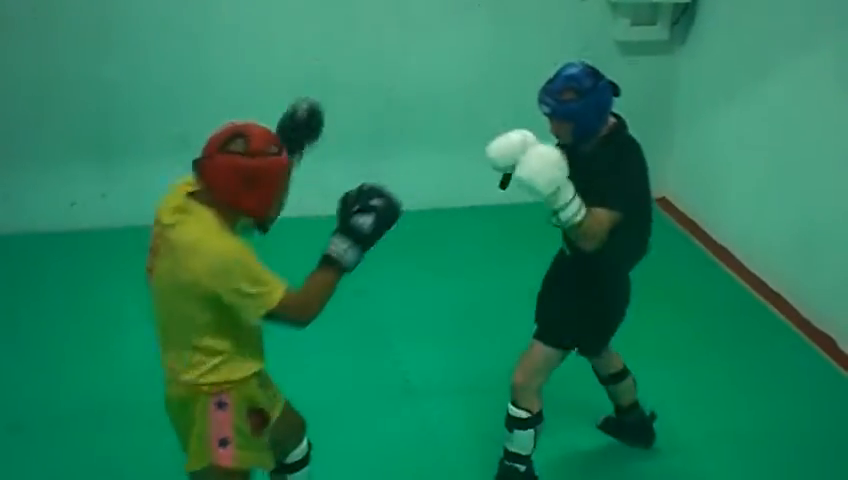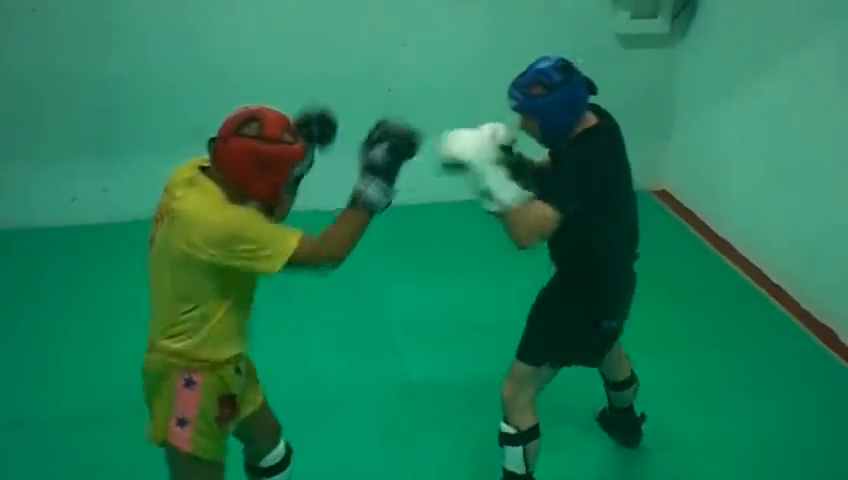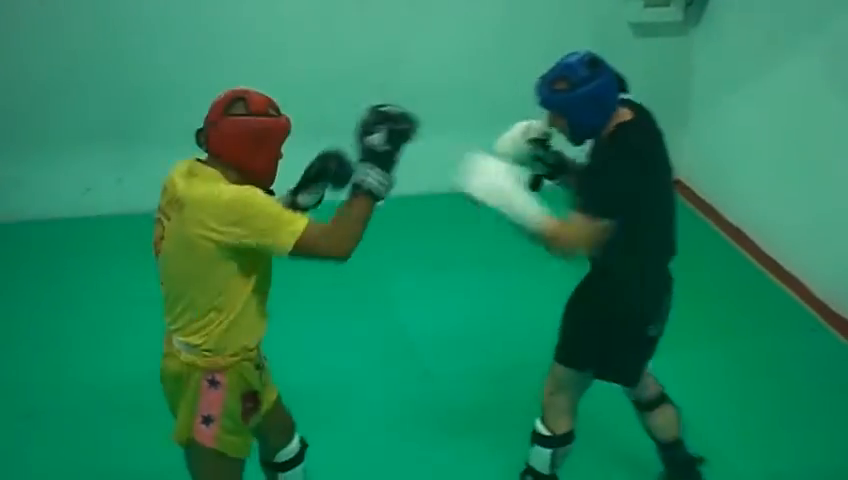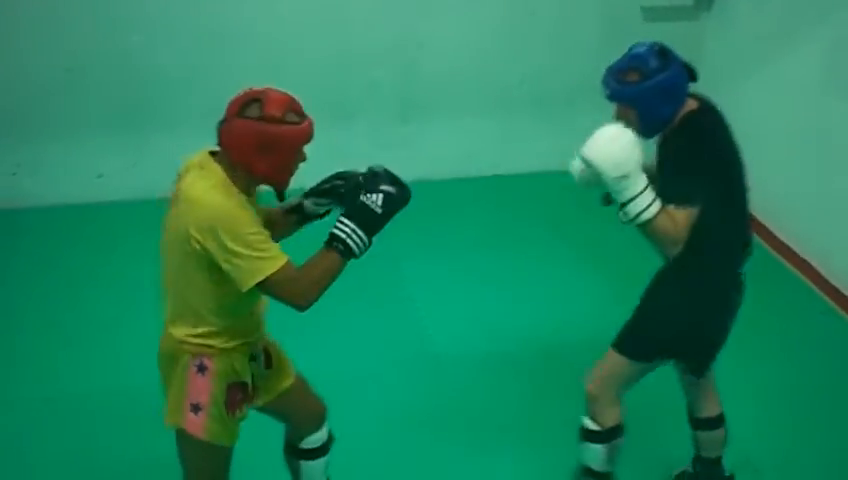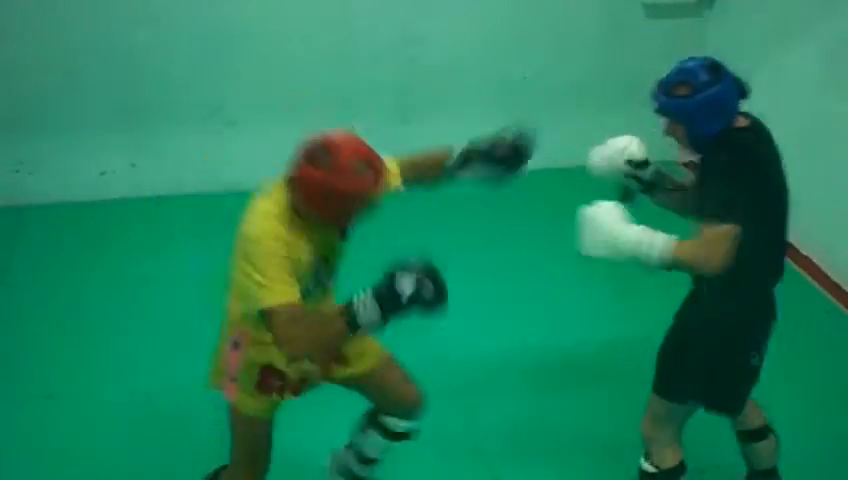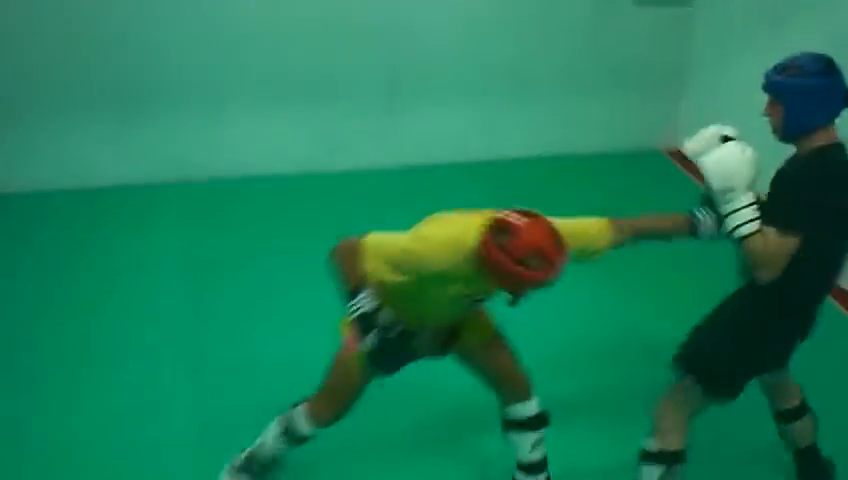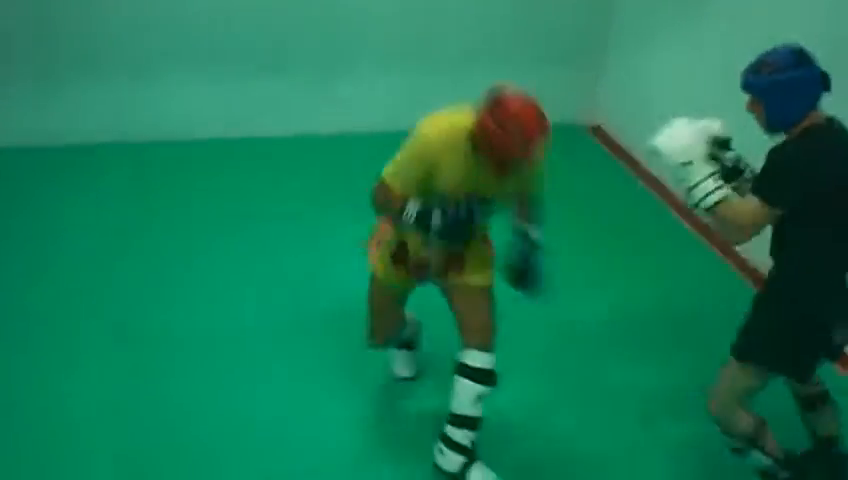
dt=0.3s
person 1, frame 1
left shoulder: (619, 159)
right shoulder: (585, 136)
left elbow: (590, 238)
right elbow: (561, 176)
left wrist: (557, 191)
right wrist: (525, 161)
left hip: (596, 279)
right hip: (577, 266)
left knee: (525, 380)
right knee: (593, 349)
right ankle: (634, 420)
person 1, frame 2
left shoulder: (582, 157)
right shoulder: (588, 123)
left elbow: (525, 233)
right elbow: (547, 176)
left wrist: (488, 174)
right wrist: (504, 156)
left hip: (589, 285)
right hip: (612, 275)
left knee: (517, 392)
right knee: (606, 350)
right ankle: (625, 422)
person 1, frame 3
left shoulder: (618, 158)
right shoulder: (630, 120)
left elbow: (574, 242)
right elbow: (592, 183)
left wrist: (512, 200)
right wrist: (544, 157)
left hip: (620, 290)
right hip: (645, 280)
left knee: (559, 393)
right knee: (635, 375)
person 1, frame 4
left shoulder: (689, 147)
right shoulder: (695, 114)
left elbow: (672, 241)
left wrist: (626, 181)
right wrist: (632, 174)
left hip: (691, 287)
right hip: (714, 281)
left knee: (602, 386)
right knee: (696, 379)
person 1, frame 5
left shoulder: (729, 159)
right shoulder: (742, 134)
left elbow: (711, 257)
right elbow: (694, 202)
left wrist: (630, 239)
right wrist: (645, 176)
left hip: (723, 311)
right hip: (745, 304)
left knee: (658, 428)
right knee: (735, 400)
person 1, frame 6
left shoulder: (804, 176)
left elbow: (766, 266)
right elbow: (780, 223)
left wrist: (736, 194)
right wrist: (727, 164)
left hip: (765, 310)
right hip: (792, 307)
left knee: (673, 410)
right knee: (774, 377)
person 1, frame 7
left shoulder: (794, 156)
left elbow: (738, 227)
left wrist: (694, 166)
right wrist: (728, 162)
left hip: (800, 297)
left knee: (723, 404)
right knee: (797, 372)
person 2, frame 1
left shoulder: (186, 195)
right shoulder: (218, 252)
left elbow: (262, 212)
right elbow: (299, 310)
left wrist: (290, 149)
right wrist: (350, 241)
left hip: (231, 374)
right hip: (211, 392)
left knee: (290, 433)
person 2, frame 2
left shoulder: (196, 174)
right shoulder: (219, 223)
left elbow: (265, 223)
right elbow: (327, 252)
left wrist: (300, 155)
right wrist: (375, 178)
left hip: (221, 359)
right hip: (191, 374)
left knee: (265, 438)
person 2, frame 3
left shoulder: (188, 175)
right shoulder: (231, 203)
right elbow: (337, 244)
left wrist: (306, 194)
right wrist: (374, 168)
left hip: (232, 357)
right hip: (210, 371)
left knee: (280, 434)
person 2, frame 4
left shoulder: (208, 165)
right shoulder: (216, 207)
left elbow: (261, 229)
right elbow: (299, 293)
left wrist: (314, 204)
right wrist: (357, 223)
left hip: (245, 339)
right hip: (205, 359)
left knee: (309, 417)
person 2, frame 5
left shoulder: (330, 183)
right shoulder: (265, 233)
left elbow: (411, 169)
right elbow: (294, 338)
left wrist: (471, 158)
right wrist: (378, 306)
left hip: (324, 325)
right hip: (263, 341)
left knee: (406, 401)
person 2, frame 6
left shoulder: (546, 236)
right shoulder: (437, 250)
left elbow: (625, 228)
right elbow: (344, 254)
left wrist: (699, 226)
right wrist: (369, 318)
left hip: (458, 312)
right hip: (394, 310)
left knee: (516, 387)
right knee: (330, 408)
person 2, frame 7
left shoulder: (524, 148)
right shoulder: (436, 137)
left elbow: (525, 196)
right elbow: (383, 199)
left wrist: (528, 242)
right wrist: (426, 218)
left hip: (464, 242)
right hip: (410, 235)
left knee: (480, 341)
right knee: (382, 334)
right ankle: (403, 332)
